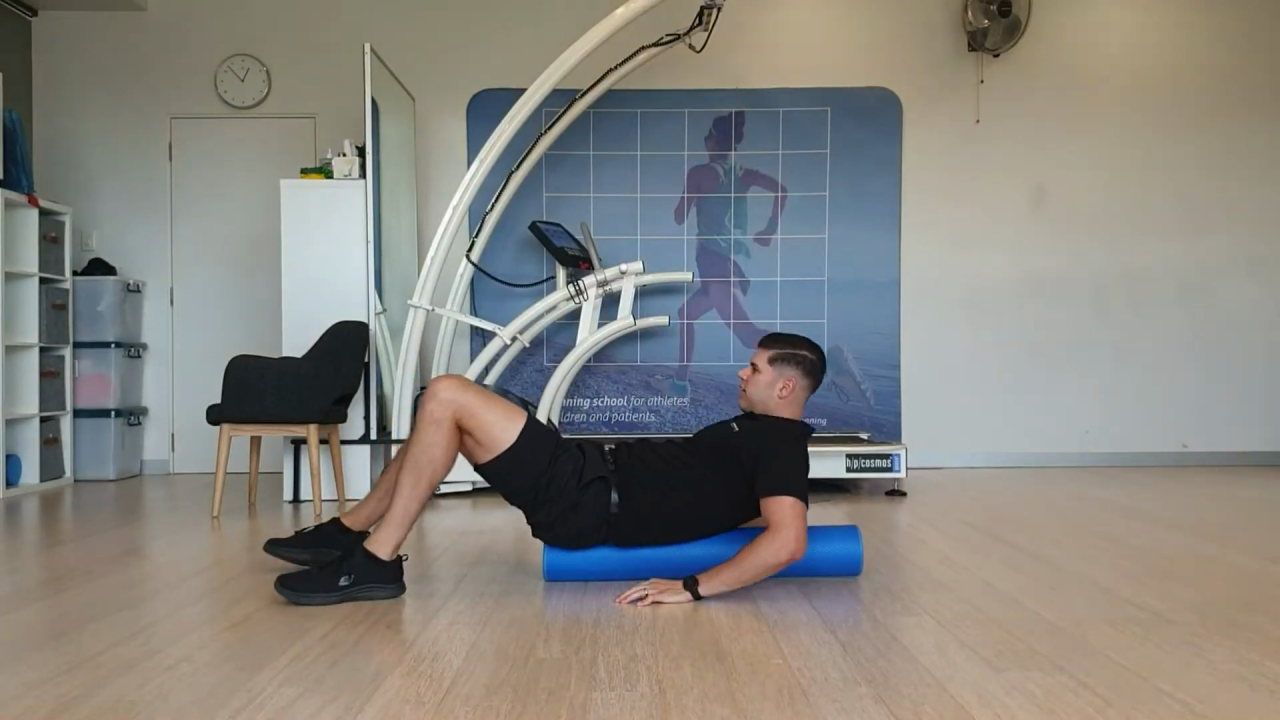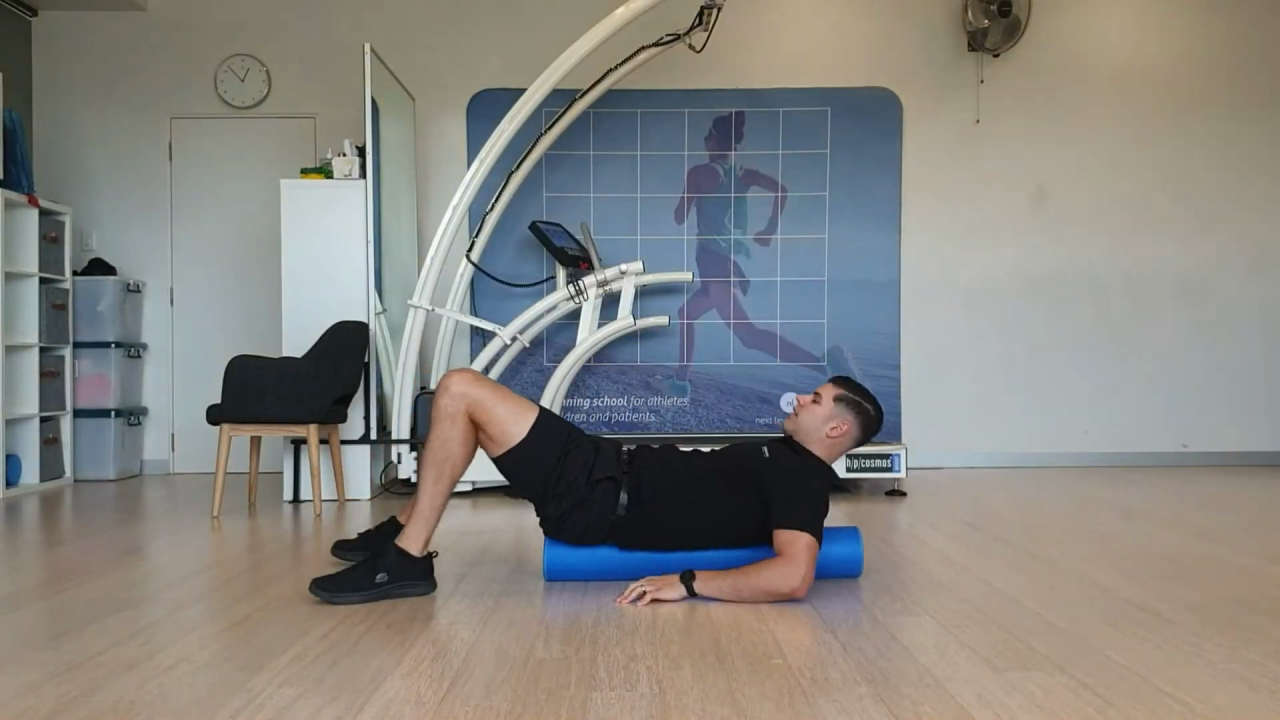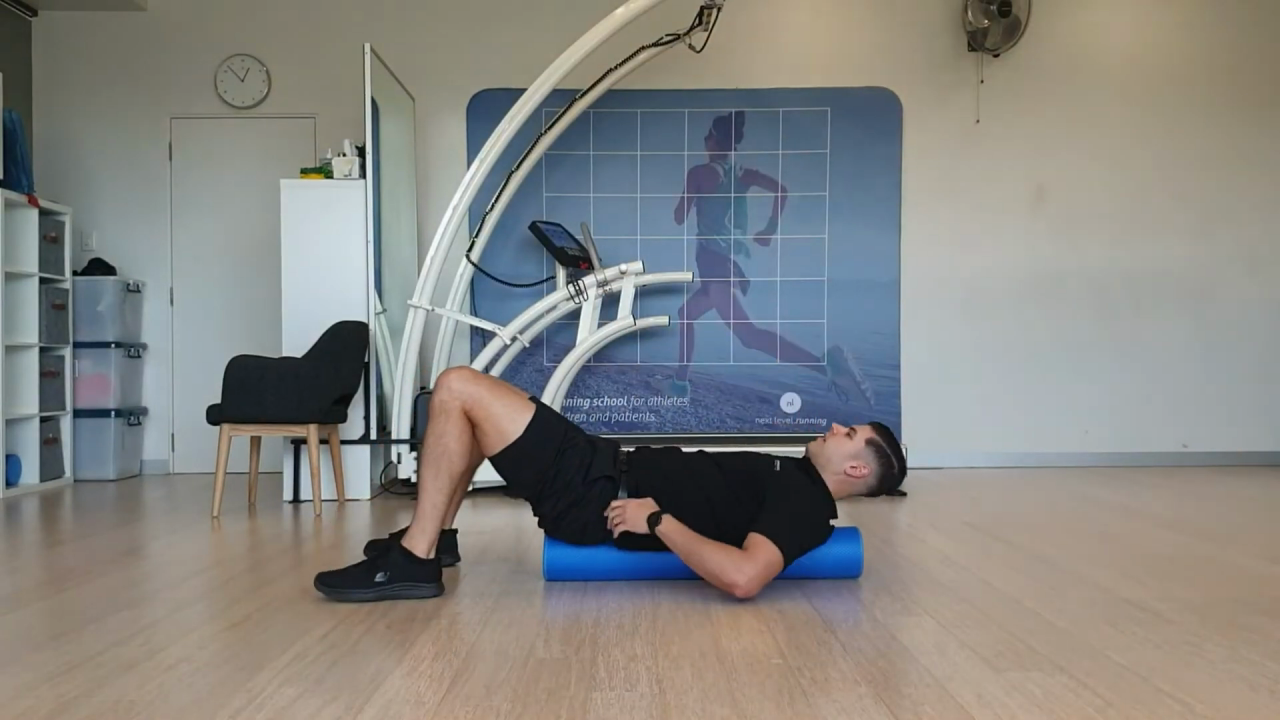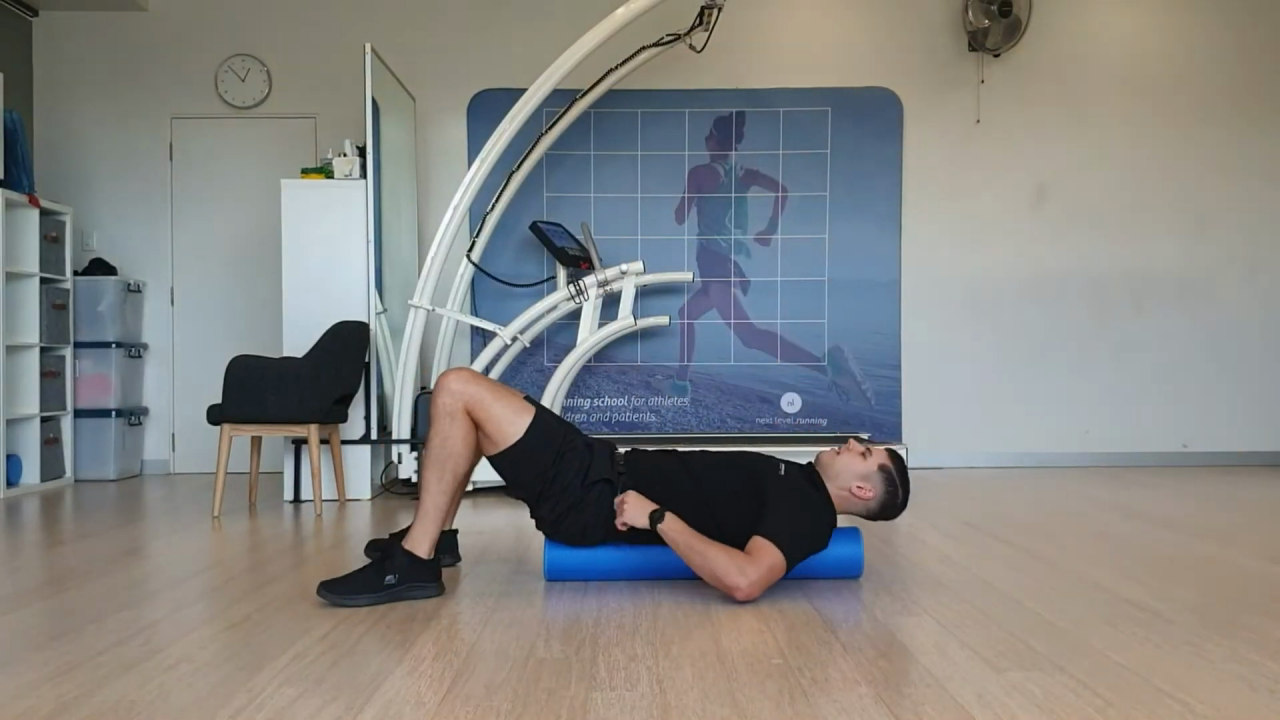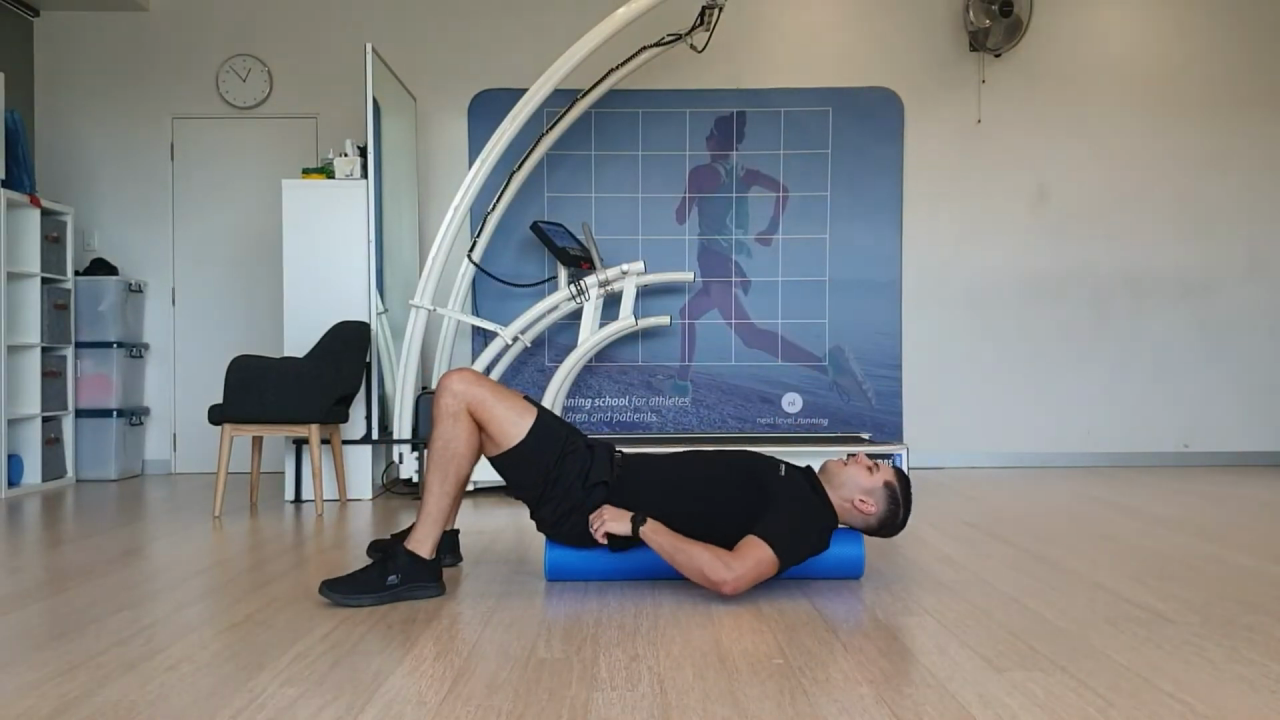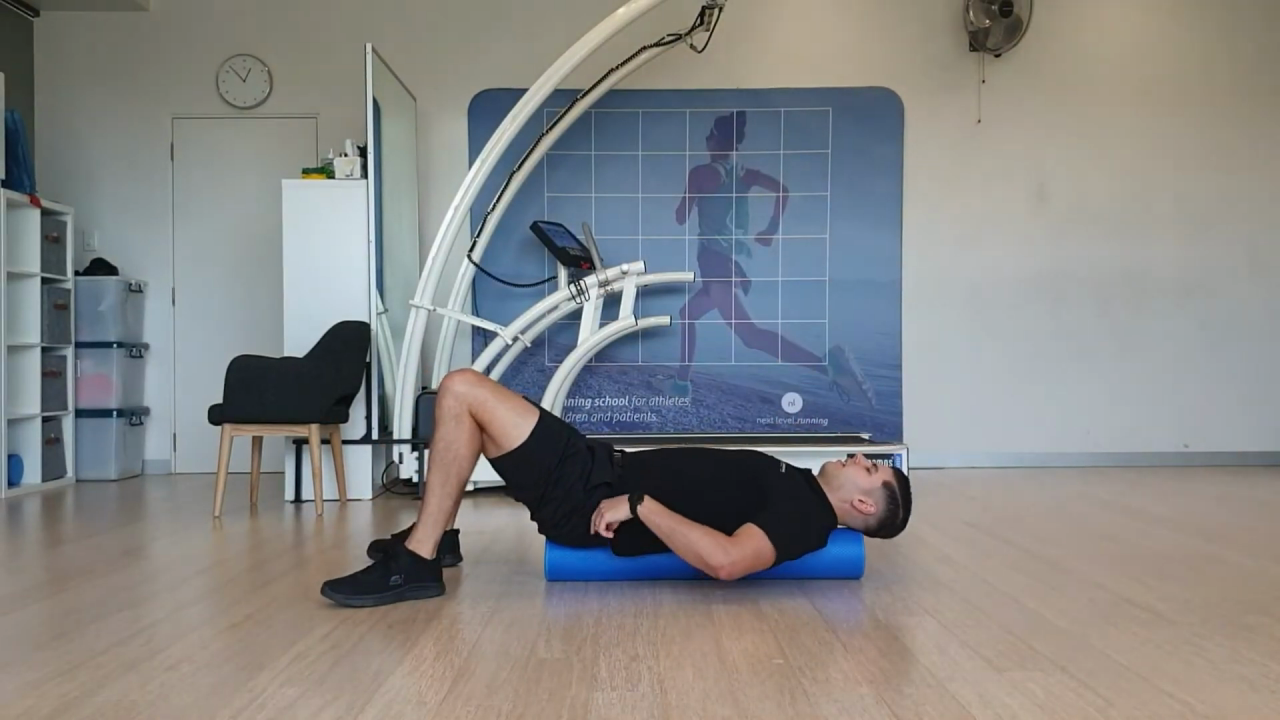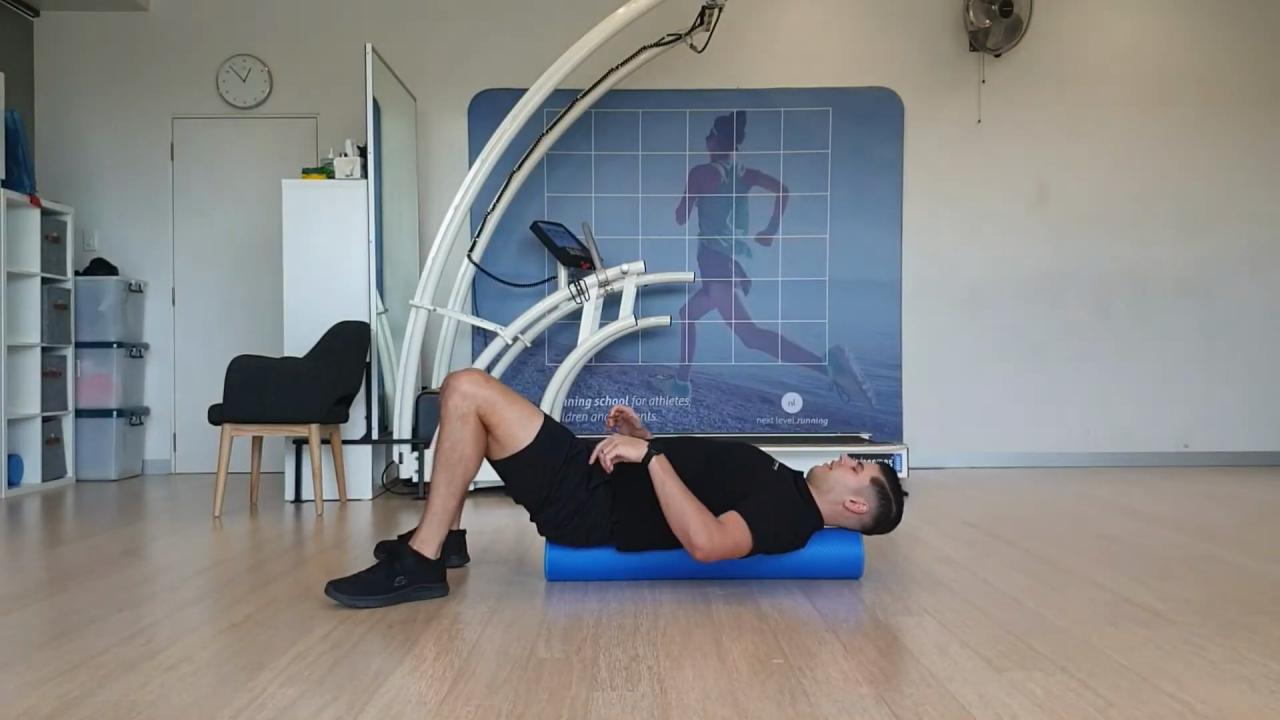
dt=0.3s
person 1, frame 1
left shoulder: (777, 446)
right shoulder: (763, 435)
left elbow: (787, 542)
left wrist: (690, 587)
left hip: (586, 504)
right hip: (593, 475)
left knee: (446, 397)
right knee: (447, 408)
left ankle: (375, 560)
right ankle: (350, 531)
person 1, frame 2
left shoulder: (803, 479)
right shoulder: (790, 460)
left elbow: (794, 576)
left wrist: (685, 584)
left hip: (597, 500)
right hip: (616, 468)
left knee: (459, 390)
right knee: (465, 402)
left ankle: (406, 560)
right ankle: (402, 529)
person 1, frame 3
left shoulder: (802, 506)
right shoulder: (794, 480)
left elbow: (743, 577)
left wrist: (656, 519)
left hip: (595, 499)
right hip: (610, 470)
left knee: (456, 388)
right knee: (466, 393)
left ankle: (413, 562)
right ankle: (433, 536)
person 1, frame 4
left shoulder: (805, 513)
right shoulder: (798, 485)
left elbow: (744, 580)
left wrist: (658, 517)
left hip: (595, 501)
right hip: (610, 469)
left knee: (457, 390)
right knee: (465, 396)
left ankle: (413, 561)
right ankle: (434, 536)
person 1, frame 5
left shoulder: (806, 519)
right shoulder: (797, 486)
left elbow: (728, 575)
left wrist: (637, 522)
left hip: (589, 501)
right hip: (606, 471)
left knee: (459, 391)
right knee: (466, 393)
left ankle: (415, 564)
right ankle: (435, 536)
person 1, frame 6
left shoulder: (804, 516)
right shoulder: (795, 489)
left elbow: (725, 559)
left wrist: (638, 504)
left hip: (590, 502)
right hip: (606, 471)
left knee: (462, 391)
right knee: (466, 396)
left ankle: (416, 562)
right ankle: (436, 536)
person 1, frame 7
left shoulder: (790, 515)
right shoulder: (786, 487)
left elbow: (704, 541)
left wrist: (650, 457)
right wrist: (644, 438)
left hip: (587, 504)
right hip: (598, 478)
left knee: (468, 390)
right knee: (469, 392)
left ankle: (420, 563)
right ankle: (444, 536)
person 2, frame 1
left shoulder: (701, 173)
right shoulder: (744, 172)
left elbow: (680, 218)
right elbow: (779, 190)
left wrist: (688, 198)
right wrist: (770, 229)
left hip: (714, 260)
right hip: (734, 261)
left knee: (745, 331)
right knee: (688, 314)
right ankle: (681, 380)
person 2, frame 2
left shoulder: (699, 173)
right shoulder: (744, 173)
left elbow: (680, 218)
right elbow: (780, 190)
left wrist: (686, 197)
right wrist: (770, 229)
left hip: (714, 260)
right hip: (734, 261)
left knee: (747, 333)
right knee: (686, 314)
left ankle: (823, 365)
right ankle: (680, 381)
person 2, frame 3
left shoulder: (700, 173)
right shoulder: (744, 174)
left elbow: (680, 218)
right elbow: (781, 190)
left wrist: (686, 196)
right wrist: (770, 229)
left hip: (714, 260)
right hip: (735, 261)
left knee: (748, 334)
right knee: (686, 314)
left ankle: (826, 365)
right ankle: (681, 381)
person 2, frame 4
left shoulder: (700, 173)
right shoulder: (745, 174)
left elbow: (681, 218)
right elbow: (781, 190)
left wrist: (688, 196)
right wrist: (770, 229)
left hip: (714, 260)
right hip: (735, 261)
left knee: (749, 334)
right knee: (687, 314)
left ankle: (827, 365)
right ankle: (681, 381)
person 2, frame 5
left shoulder: (701, 173)
right shoulder: (746, 174)
left elbow: (681, 218)
right elbow: (782, 191)
left wrist: (691, 196)
right wrist: (771, 230)
left hip: (715, 260)
right hip: (736, 260)
left knee: (749, 334)
right knee: (688, 314)
left ankle: (828, 365)
right ankle: (681, 382)
person 2, frame 6
left shoulder: (701, 173)
right shoulder: (746, 174)
left elbow: (681, 218)
right elbow: (782, 190)
left wrist: (690, 196)
right wrist: (771, 230)
left hip: (715, 261)
right hip: (736, 262)
left knee: (750, 334)
right knee: (688, 314)
left ankle: (826, 365)
right ankle: (681, 382)
person 2, frame 7
left shoulder: (702, 173)
right shoulder: (746, 174)
left elbow: (681, 218)
right elbow: (782, 190)
left wrist: (691, 195)
right wrist: (771, 230)
left hip: (715, 261)
right hip: (736, 261)
left knee: (750, 334)
right knee: (688, 314)
left ankle: (827, 365)
right ankle: (681, 382)
